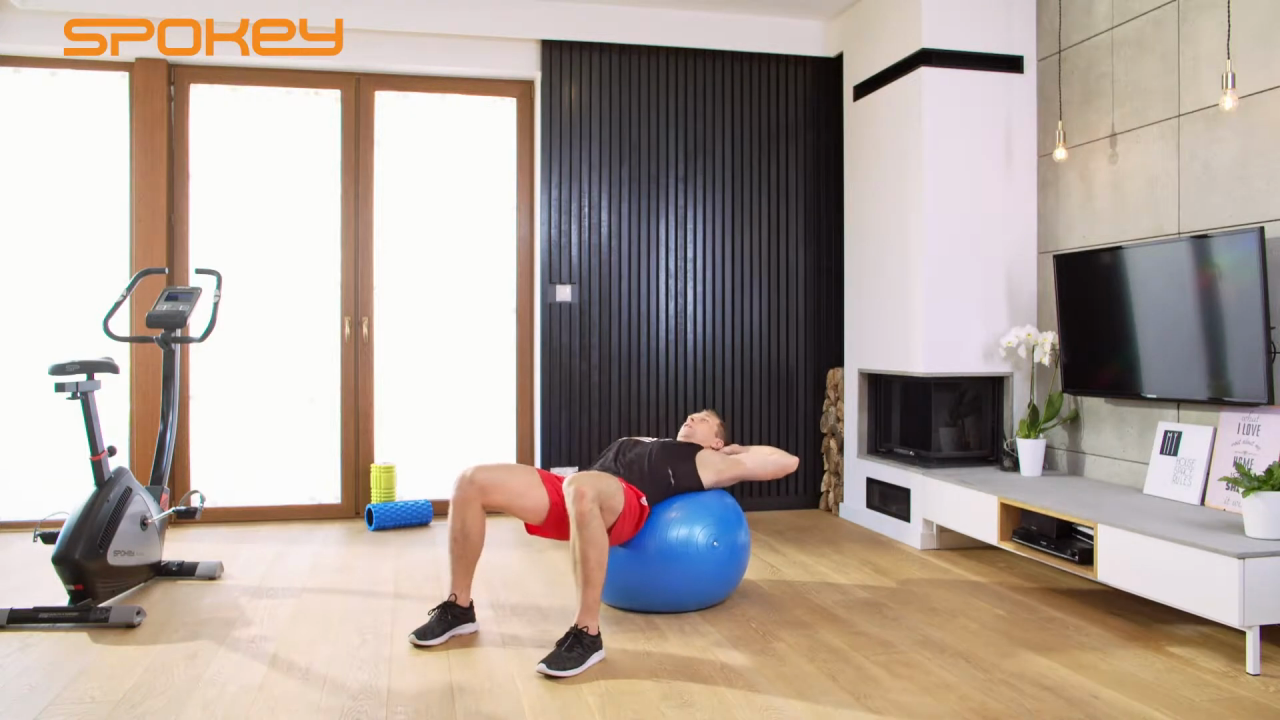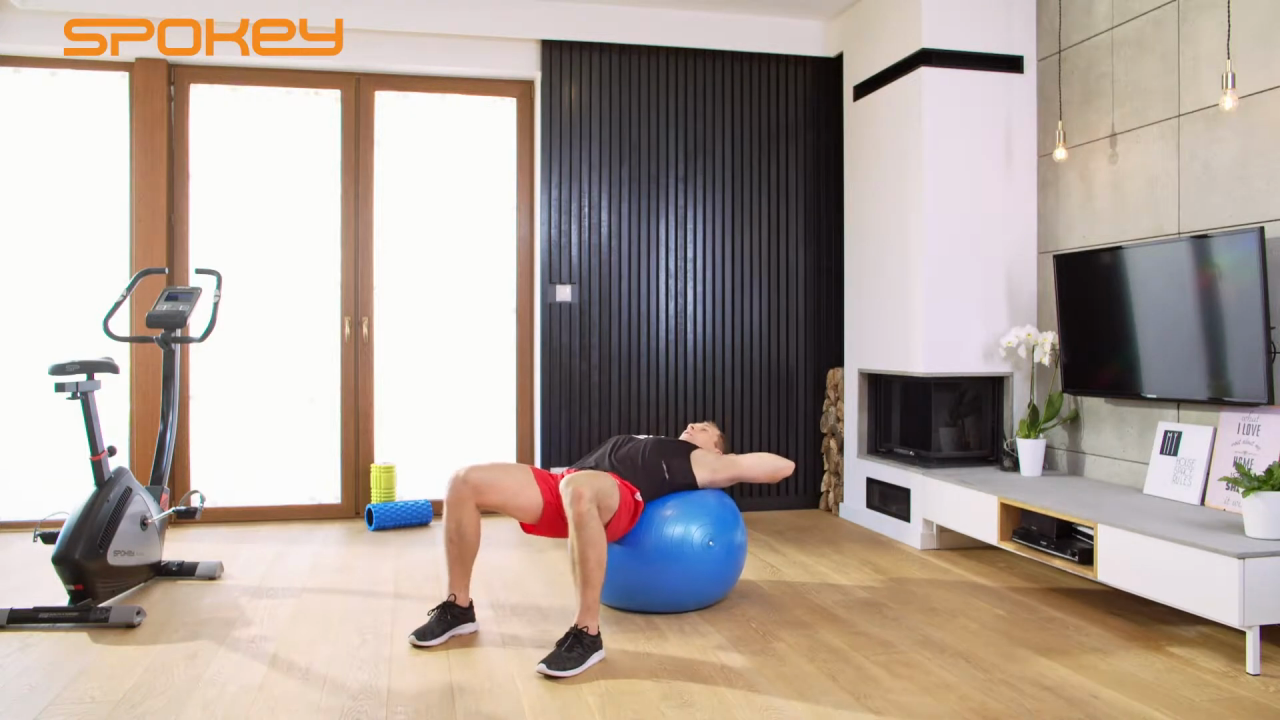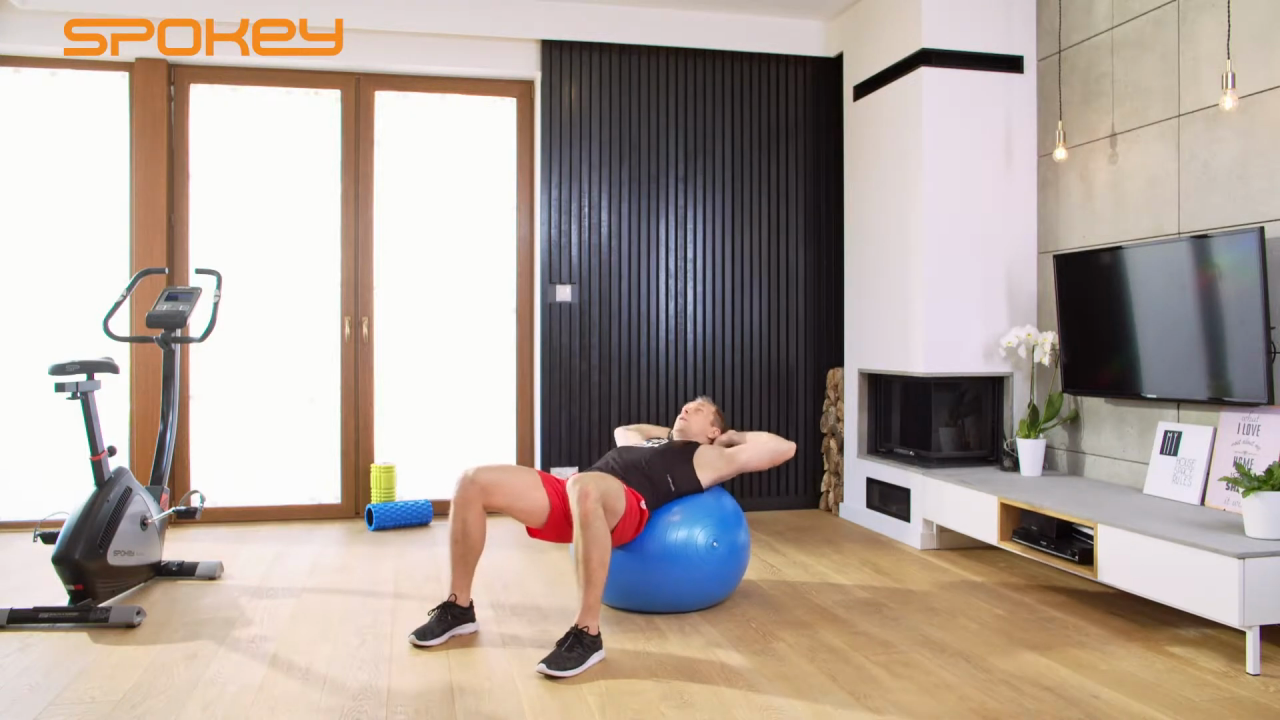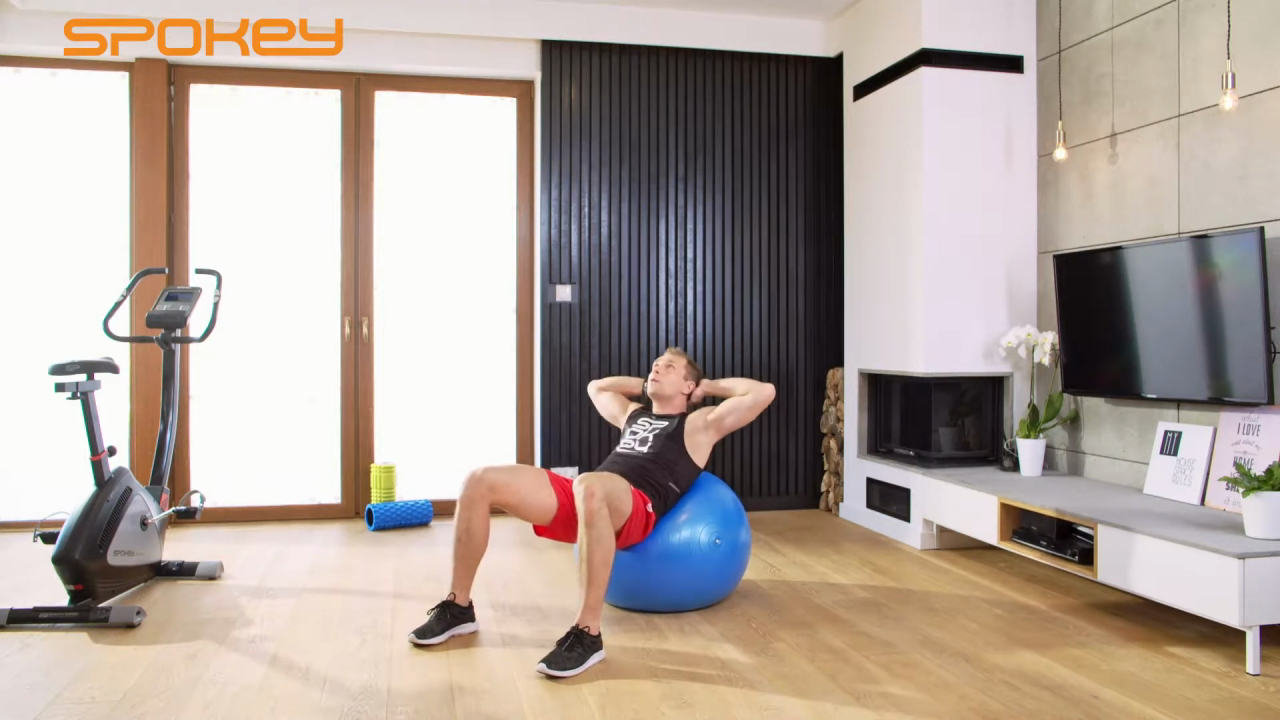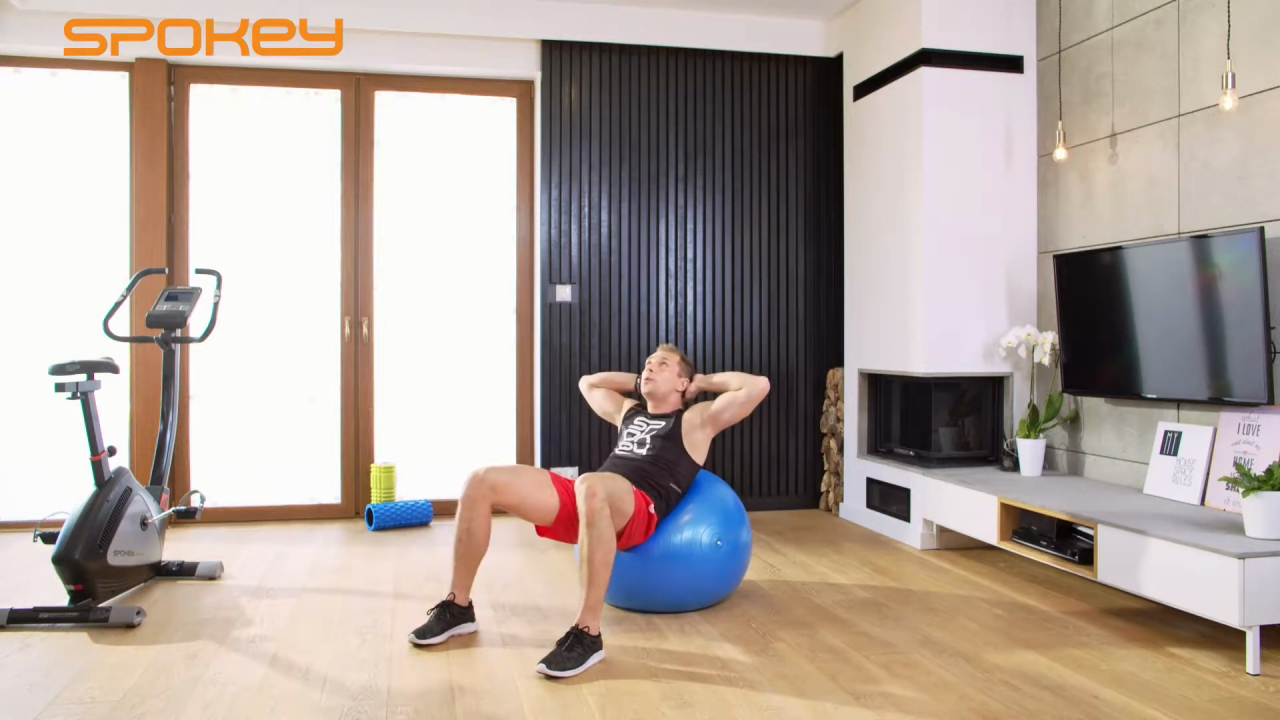
dt=0.4s
person 1, frame 1
left shoulder: (711, 461)
right shoulder: (661, 448)
left elbow: (787, 461)
right elbow: (623, 443)
left wrist: (736, 447)
left hip: (625, 499)
right hip: (576, 492)
left knee: (580, 488)
right knee: (472, 482)
left ankle: (587, 633)
right ankle: (459, 607)
person 1, frame 2
left shoulder: (707, 463)
right shoulder: (662, 451)
left elbow: (784, 466)
left wrist: (732, 454)
left hip: (620, 493)
right hip: (568, 484)
left knee: (578, 491)
right knee: (465, 483)
left ankle: (587, 633)
right ankle: (458, 607)
person 1, frame 3
left shoulder: (708, 457)
right shoulder: (656, 445)
left elbow: (785, 448)
right elbow: (622, 431)
left wrist: (733, 435)
left hip: (624, 502)
right hip: (571, 493)
left knee: (585, 489)
right knee: (474, 482)
left ankle: (587, 633)
right ankle: (459, 607)
person 1, frame 4
left shoulder: (698, 424)
right shoulder: (634, 415)
left elbow: (764, 392)
right elbow: (597, 387)
left wrist: (710, 387)
right wrist: (645, 386)
left hip: (635, 508)
right hip: (581, 499)
left knee: (590, 488)
right knee: (481, 481)
left ankle: (588, 634)
right ankle: (458, 607)
person 1, frame 5
left shoulder: (696, 421)
right shoulder: (629, 412)
left elbow: (758, 386)
right elbow: (589, 383)
left wrist: (705, 382)
right wrist: (638, 382)
left hip: (638, 509)
right hip: (585, 499)
left knee: (592, 487)
right knee: (482, 482)
left ankle: (588, 633)
right ankle: (458, 606)
